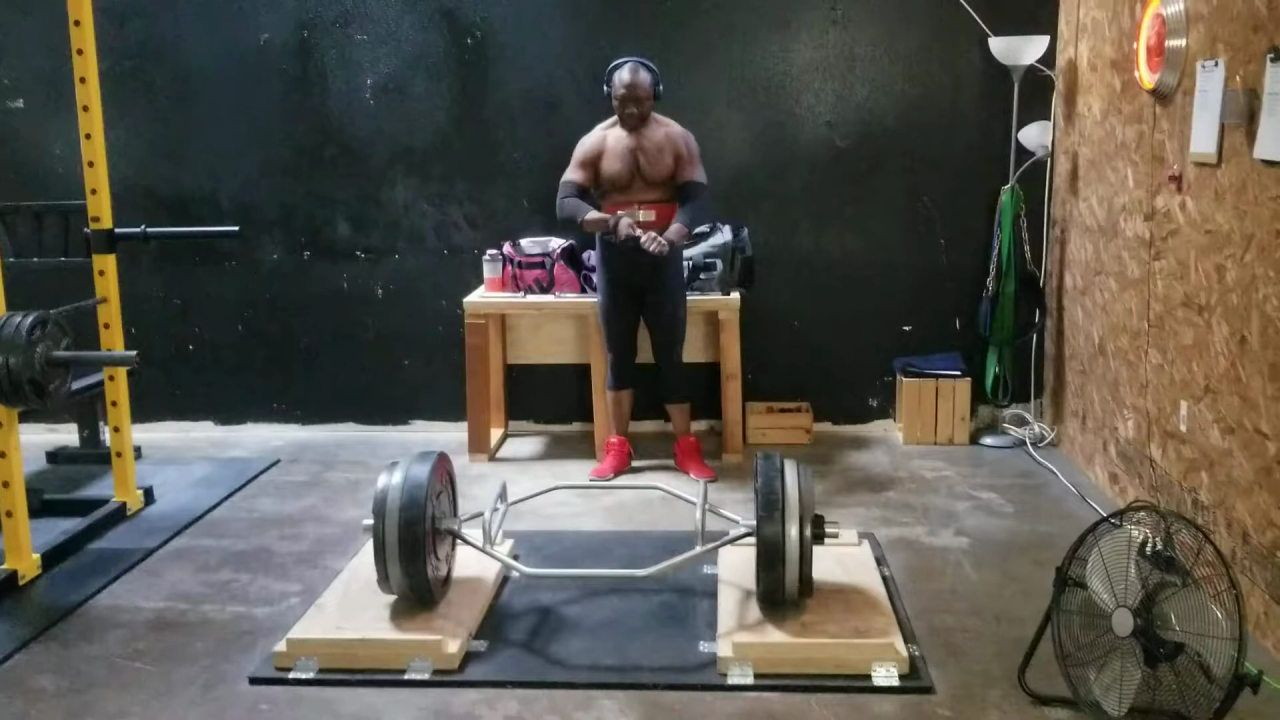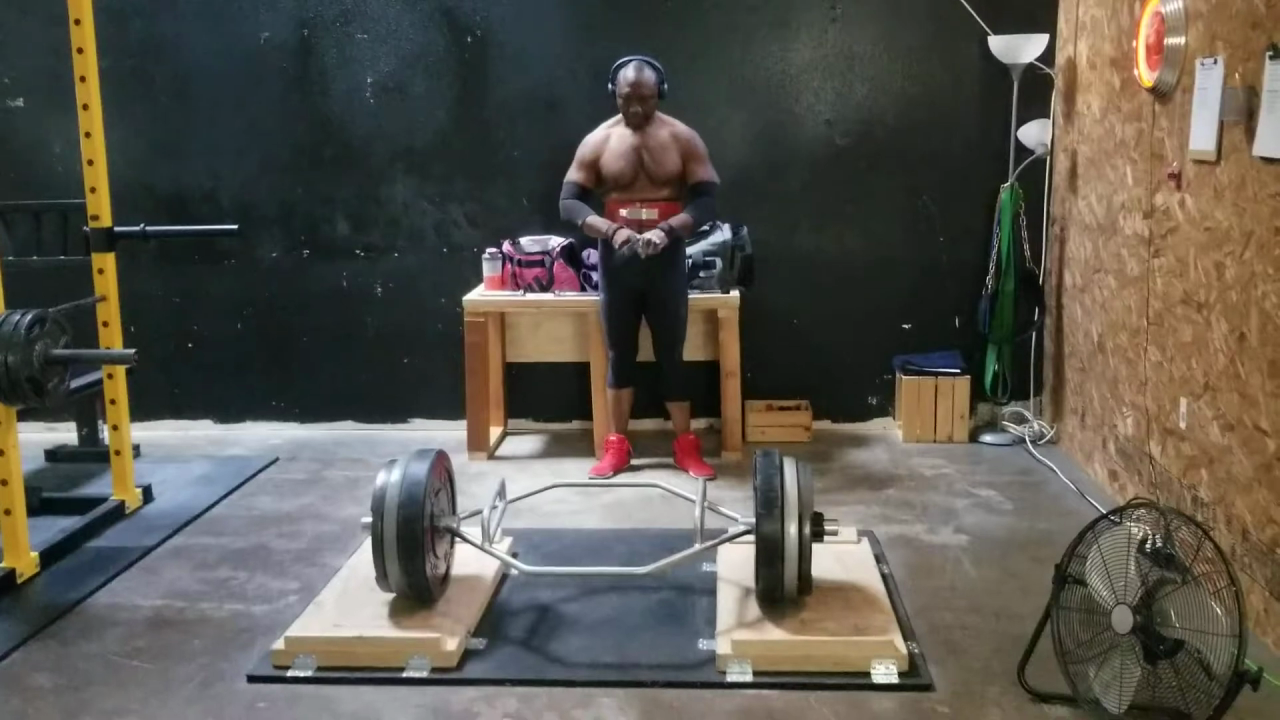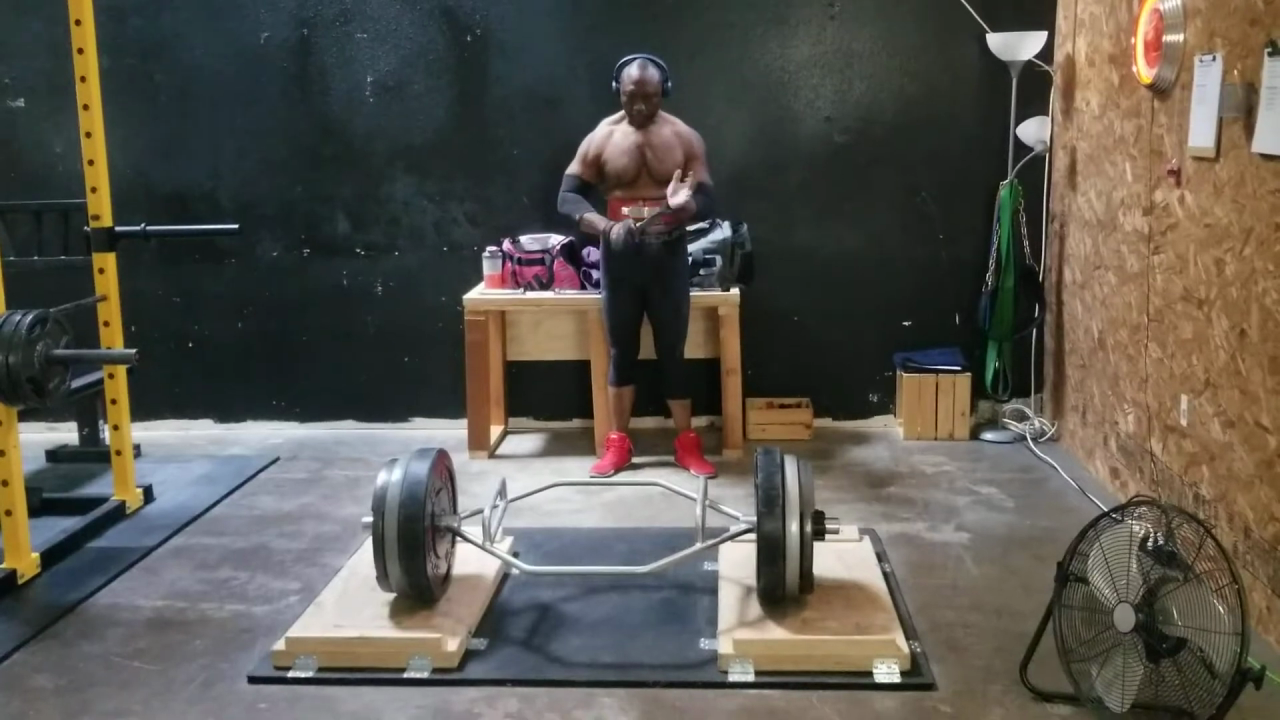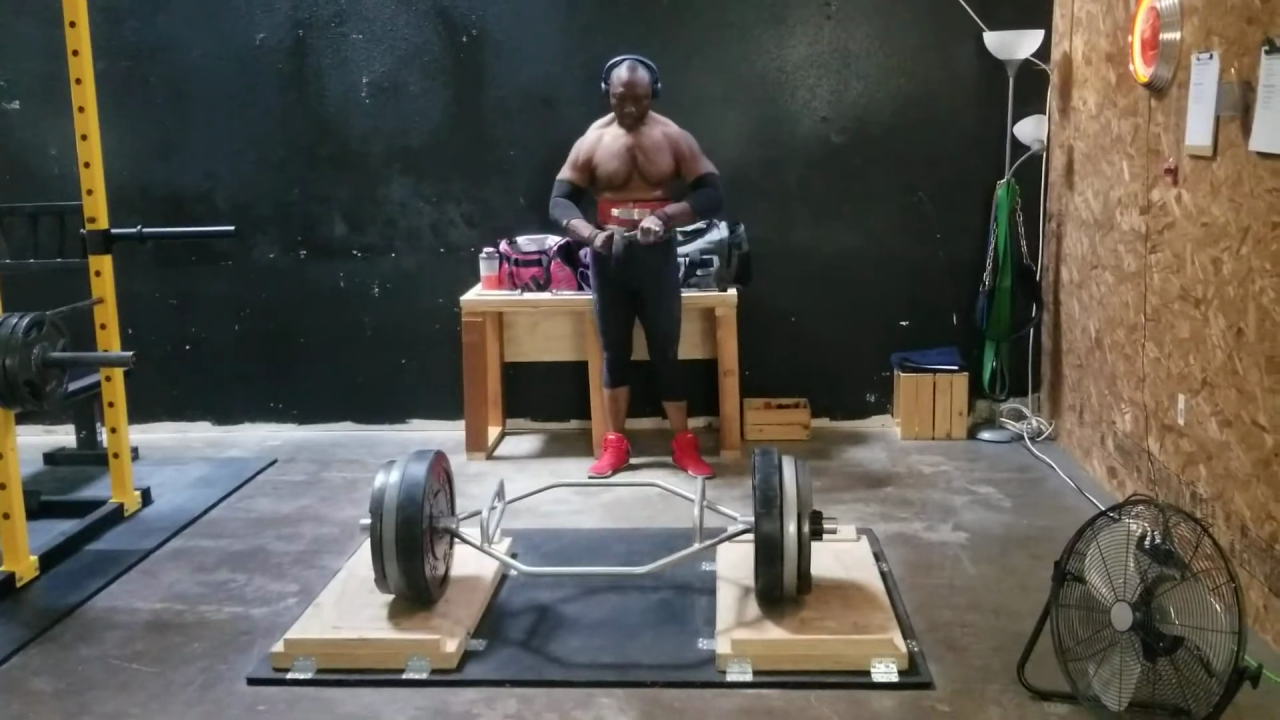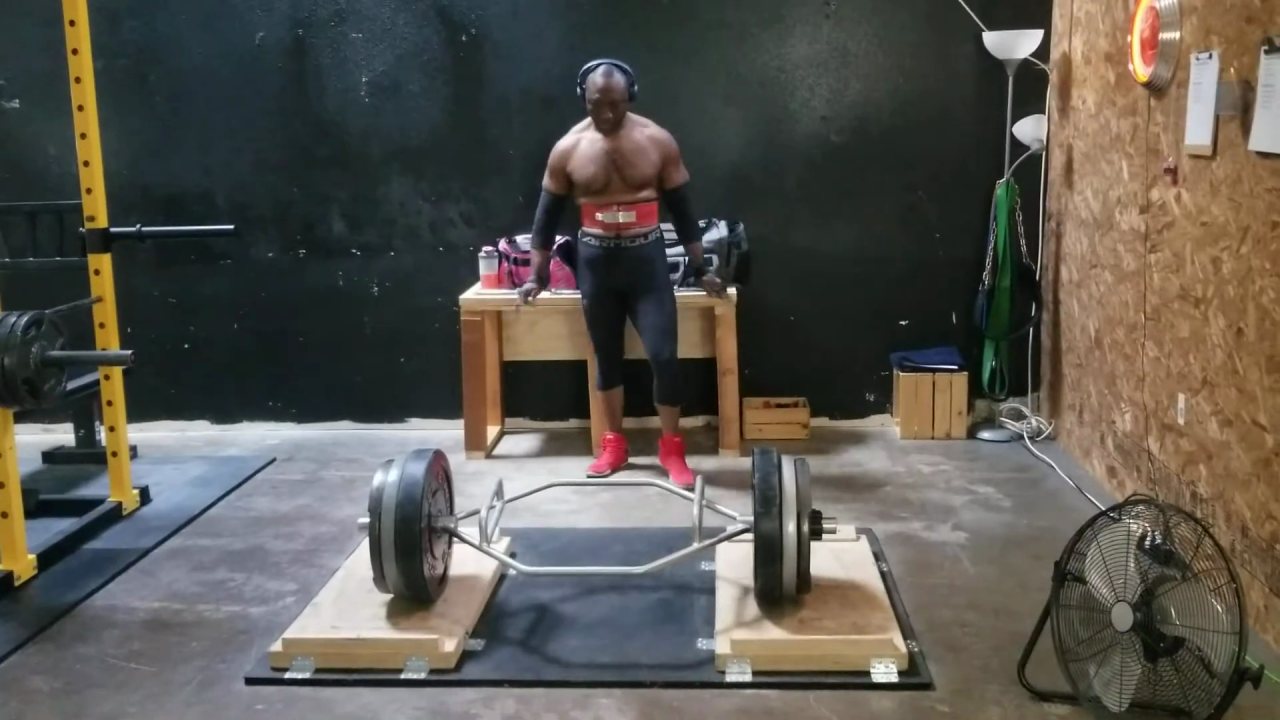
dt=0.4s
person 1, frame 1
left shoulder: (679, 139)
right shoulder: (594, 143)
left elbow: (696, 200)
right elbow: (566, 203)
left wrist: (670, 238)
right wrist: (612, 222)
left hip: (663, 257)
right hip: (614, 258)
left knee: (670, 355)
right knee: (618, 355)
left ankle: (686, 447)
right ankle: (618, 446)
person 1, frame 2
left shoulder: (683, 139)
right shoulder: (597, 142)
left elbow: (707, 200)
right elbow: (569, 202)
left wrist: (667, 230)
right wrist: (609, 229)
left hip: (667, 257)
right hip: (617, 258)
left knee: (671, 354)
right knee: (619, 354)
left ankle: (685, 445)
right ankle: (617, 444)
person 1, frame 3
left shoulder: (685, 138)
right shoulder: (600, 139)
left elbow: (706, 201)
right elbow: (568, 196)
left wrist: (683, 205)
right wrist: (606, 226)
left hip: (669, 253)
right hip: (620, 255)
left knee: (672, 352)
right knee: (621, 351)
left ankle: (687, 444)
right ankle: (618, 442)
person 1, frame 4
left shoulder: (675, 139)
right shoulder: (590, 142)
left elbow: (713, 195)
right elbow: (559, 201)
left wrist: (664, 215)
right wrist: (591, 234)
left hip: (657, 256)
right hip: (609, 258)
left knee: (665, 353)
right knee: (614, 353)
left ankle: (684, 444)
right ankle: (615, 443)
person 1, frame 5
left shoulder: (658, 140)
right shoulder: (568, 148)
left elbow: (680, 206)
right elbow: (548, 212)
left wrist: (699, 268)
right wrist: (536, 274)
left hip: (646, 256)
right hip: (595, 259)
left knee: (663, 354)
right knee: (607, 356)
left ankle: (672, 447)
right ankle: (613, 443)
